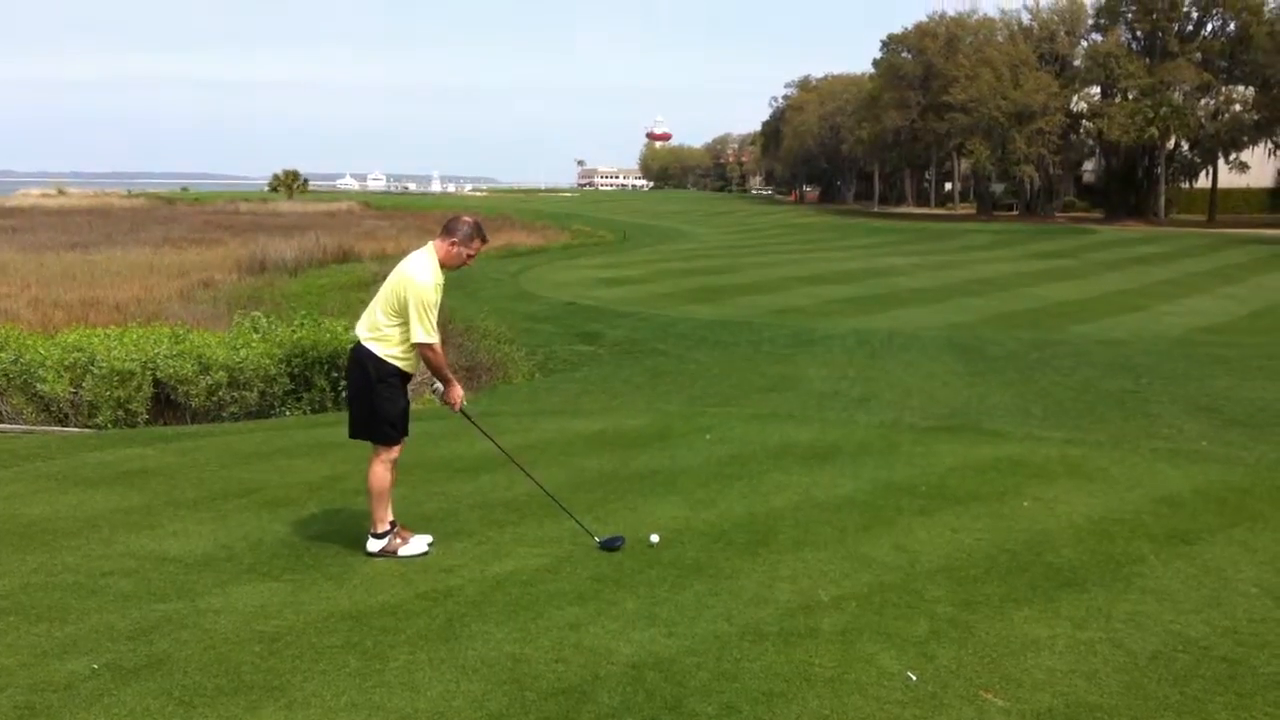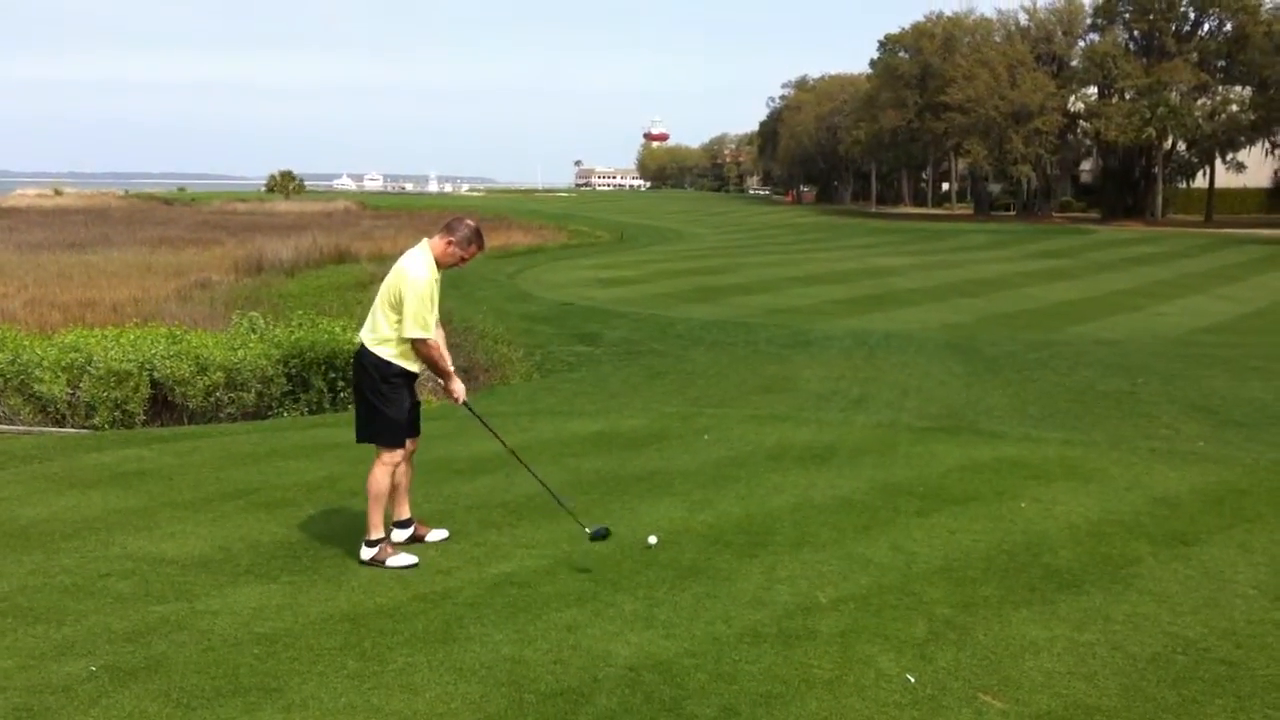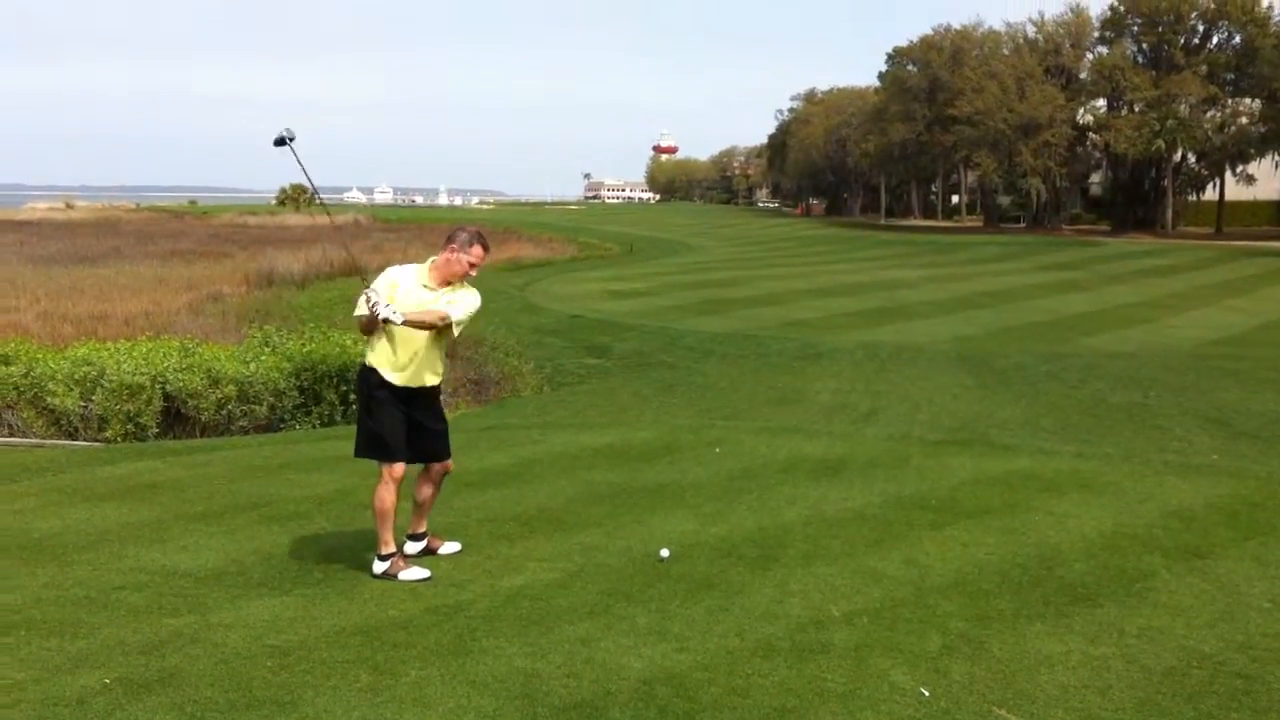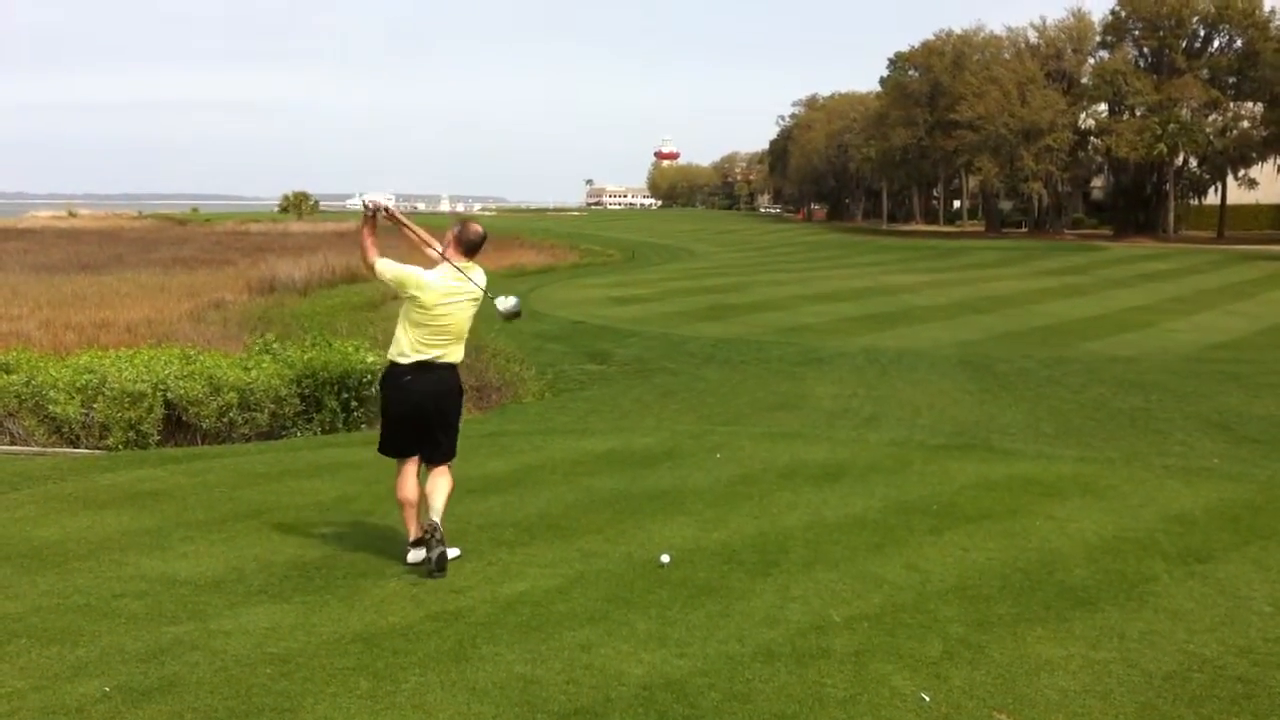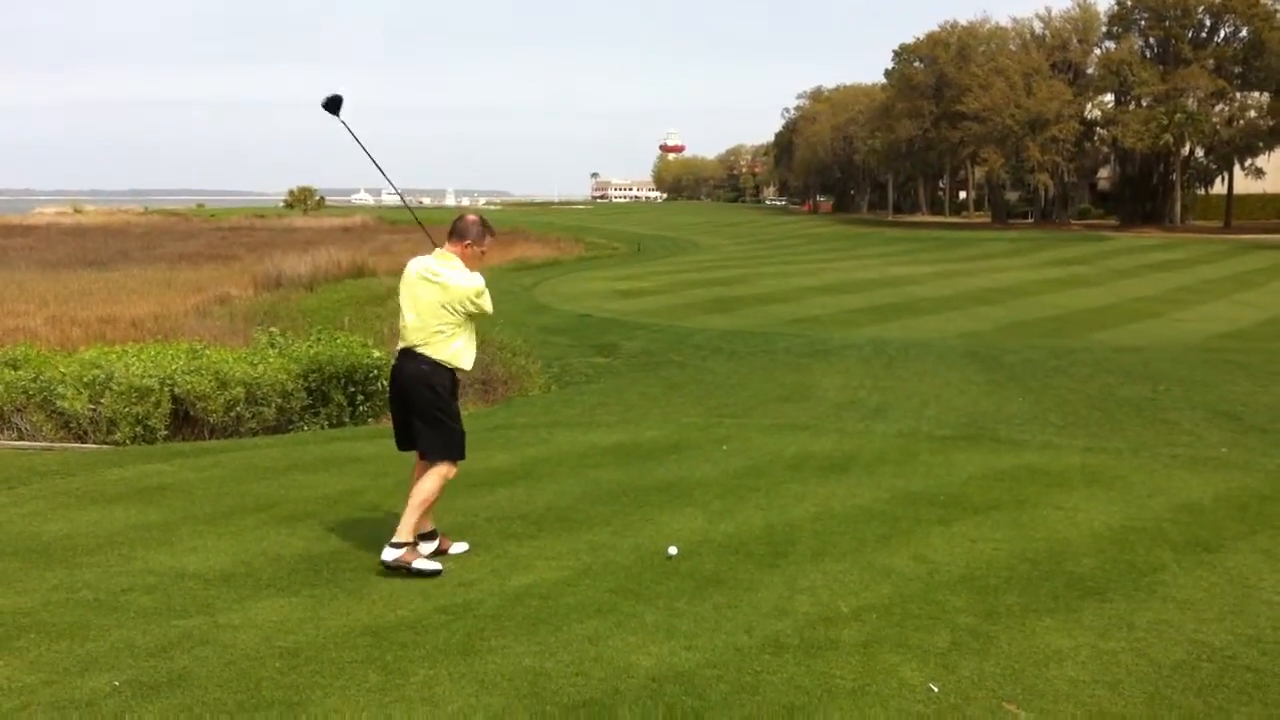
dt=1s
person 1, frame 1
left shoulder: (426, 262)
right shoulder: (423, 278)
left elbow: (427, 337)
right elbow: (427, 345)
left wrist: (445, 379)
right wrist: (450, 383)
left hip: (387, 363)
right hip: (377, 365)
left knee: (392, 449)
right knee: (386, 452)
left ankle: (388, 525)
right ankle: (379, 536)
person 1, frame 2
left shoulder: (427, 264)
right shoulder: (418, 274)
left elbow: (433, 326)
right elbow: (422, 342)
left wrist: (450, 369)
right wrist: (448, 378)
left hip: (396, 366)
right hip: (381, 367)
left knee: (406, 446)
right knee: (390, 454)
left ankle: (403, 524)
right ankle: (374, 543)
person 1, frame 3
left shoulder: (468, 296)
right shoulder: (396, 276)
left elbow: (440, 319)
right elbow: (365, 326)
left wrist: (397, 314)
right wrist: (376, 315)
left hip: (425, 390)
right hip: (382, 384)
left knee: (439, 465)
right knee: (393, 470)
left ankle: (418, 537)
right ankle: (386, 556)
person 1, frame 4
left shoulder: (420, 280)
right shoulder: (476, 280)
left elbow: (371, 259)
right elbow: (440, 255)
left wrist: (369, 219)
right wrist: (400, 219)
left hip: (403, 379)
right hip: (443, 382)
left knee: (408, 462)
right knee: (440, 464)
left ankle: (416, 542)
right ankle: (434, 523)
person 1, frame 5
left shoulder: (415, 267)
right shoulder: (471, 284)
right elbow: (484, 309)
left hip: (404, 369)
right hip: (433, 375)
left knee: (425, 456)
right knee: (443, 465)
left ankle: (426, 537)
right ankle: (399, 545)
